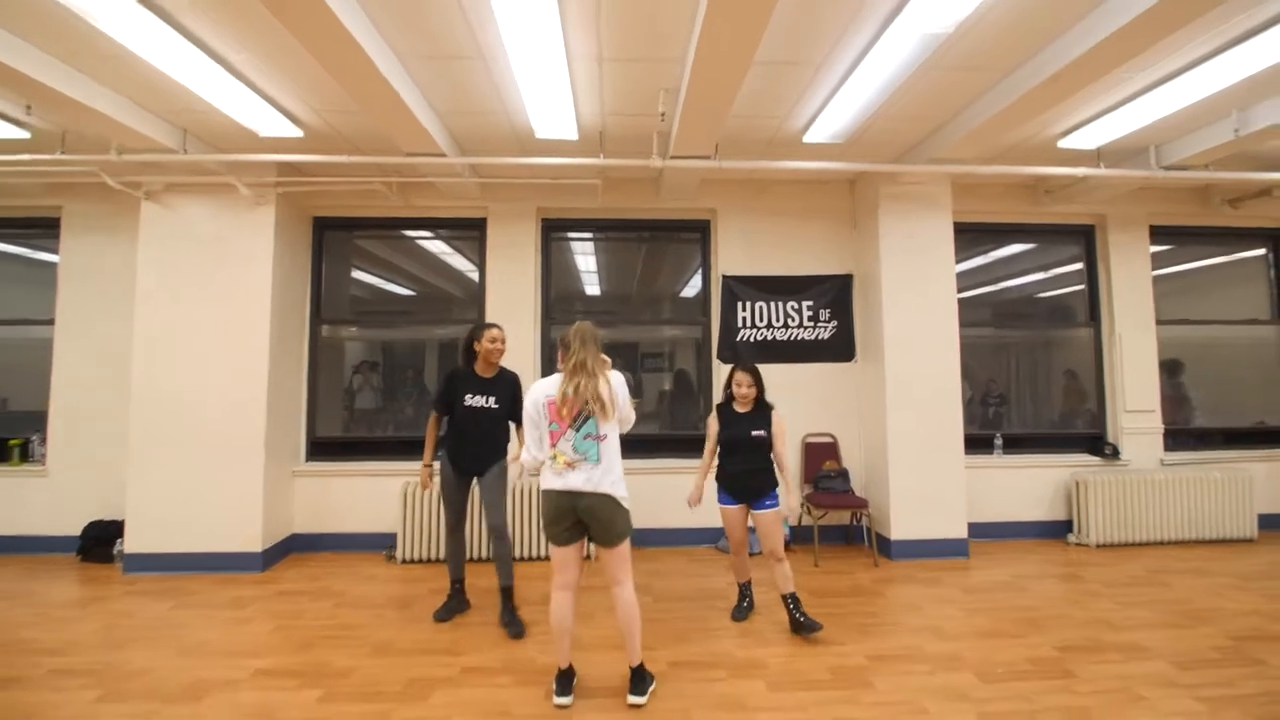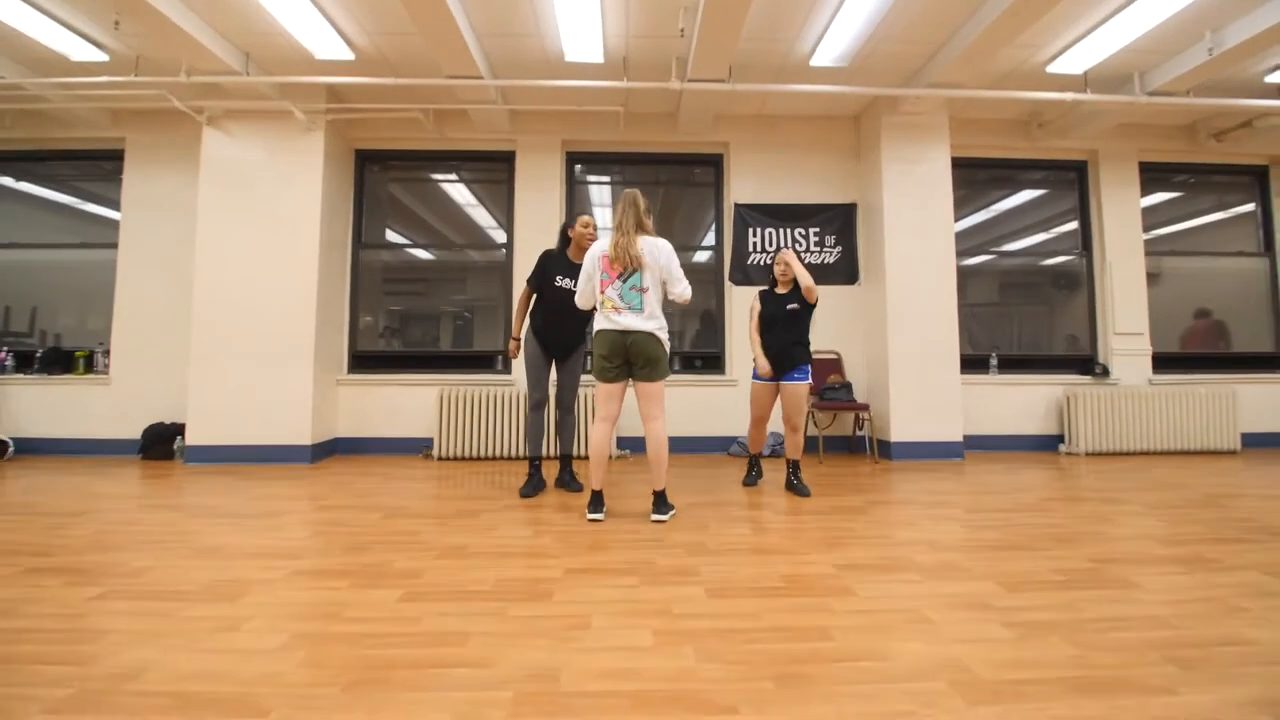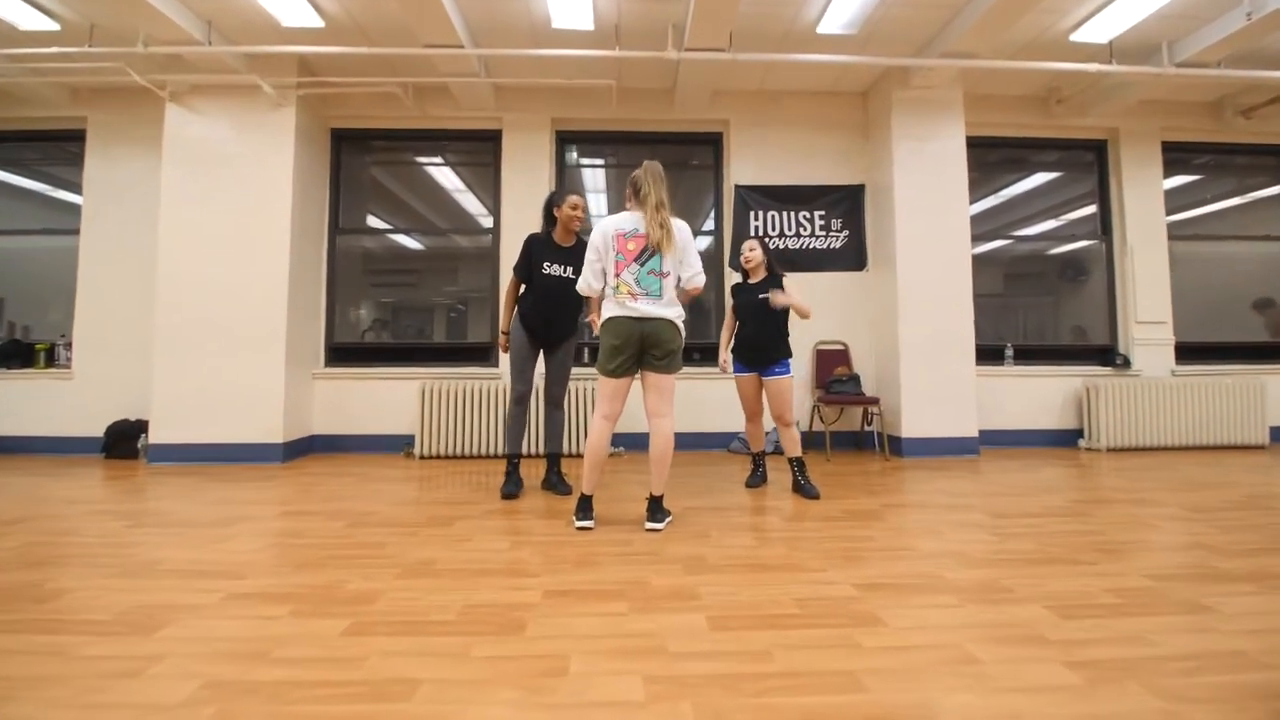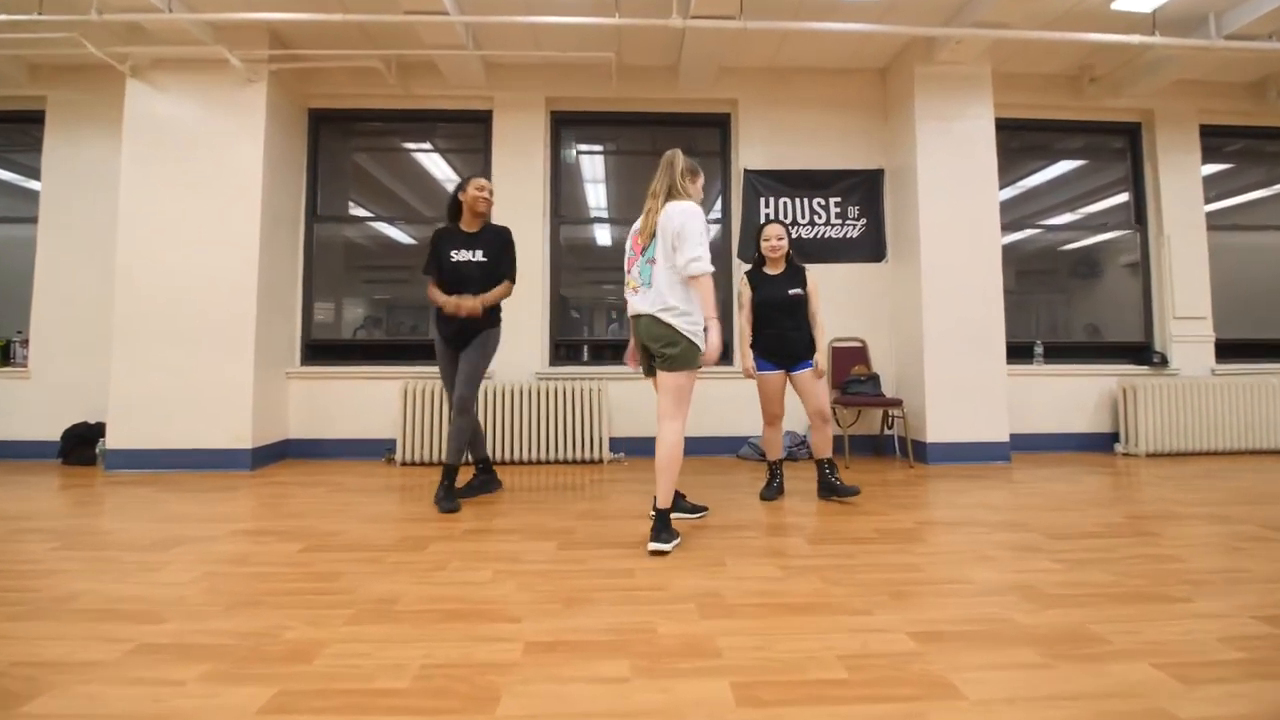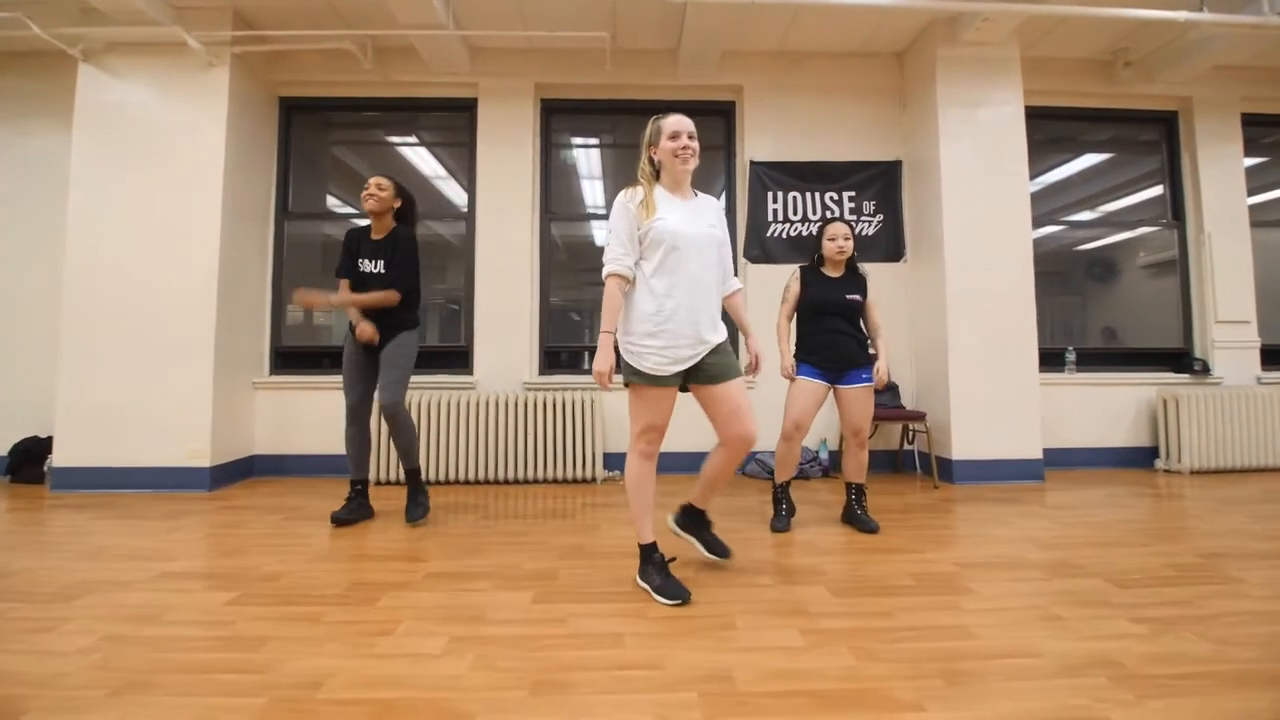
dt=1s
person 1, frame 1
left shoulder: (539, 391)
right shoulder: (612, 382)
left elbow: (533, 457)
right elbow: (626, 423)
left hip: (558, 496)
right hip: (604, 494)
left knee: (563, 586)
right knee: (621, 583)
left ankle: (564, 679)
right ankle: (638, 677)
person 1, frame 2
left shoulder: (598, 250)
right shoulder: (661, 247)
left elbow: (583, 301)
right elbow: (682, 295)
right wrist: (673, 277)
left hip: (609, 337)
right hip: (648, 338)
left knee: (604, 419)
right knee: (653, 419)
left ankle: (596, 500)
right ankle: (660, 501)
person 1, frame 3
left shoulder: (606, 227)
right shoulder: (678, 228)
left elbow: (590, 286)
right elbow: (694, 281)
left wrist: (598, 309)
right wrist: (677, 296)
left hip: (619, 325)
right hip: (664, 326)
left knee: (605, 416)
right knee: (660, 417)
left ankle: (585, 506)
right ankle: (656, 507)
person 1, frame 4
left shoulder: (645, 221)
right shoulder: (688, 211)
left elbow: (633, 283)
right elbow: (698, 270)
left wrist: (634, 339)
right wrist: (714, 327)
left hip: (644, 321)
right hip: (676, 322)
left knee: (670, 416)
right knee: (672, 420)
left ankle: (668, 497)
right ankle: (661, 525)
person 1, frame 5
left shoulder: (712, 207)
right shoulder: (634, 202)
left elbow: (727, 280)
right elbow: (617, 273)
left wrist: (749, 335)
right wrist: (606, 341)
left hip: (709, 340)
right hip: (652, 341)
left knee: (742, 436)
right knee: (646, 446)
person 2, frame 1
left shoulder: (510, 381)
right shoulder: (457, 377)
left elbow: (521, 422)
right elbow: (435, 418)
right wrist: (427, 462)
left hip: (493, 462)
right hip: (455, 461)
left knee: (498, 528)
right knee: (454, 527)
left ankle: (508, 607)
right ankle: (457, 594)
person 2, frame 2
right shoulder: (550, 259)
right elbow: (527, 295)
right wrist: (515, 335)
left hip: (573, 345)
right hip: (539, 339)
left knee: (567, 405)
right knee: (537, 401)
left ankle: (566, 471)
right ankle: (535, 472)
person 2, frame 3
left shoulder: (586, 252)
right shoulder: (535, 244)
right elbow: (514, 285)
right wrist: (504, 328)
left hip: (563, 335)
right hip: (526, 328)
left knee: (555, 399)
right knee: (520, 395)
left ankle: (553, 471)
right ankle: (513, 471)
person 2, frame 4
left shoulder: (500, 236)
right shoulder: (442, 237)
left elbow: (507, 285)
right elbow: (432, 286)
left wrist: (478, 302)
right wrist: (449, 301)
left hip: (481, 331)
right hip: (449, 331)
left knee: (463, 401)
right knee: (460, 404)
left ankle: (447, 483)
right ankle: (486, 473)
person 2, frame 5
left shoulder: (404, 239)
right shoulder: (354, 238)
left elbow: (393, 295)
right elbow: (345, 289)
left wrist: (332, 300)
right wrist: (357, 319)
left hip: (399, 333)
right hip: (360, 333)
left knee: (392, 404)
right knee: (355, 410)
person 3, frame 1
left shoulder: (769, 414)
right shoulder: (719, 414)
left elbow: (780, 455)
right elbow: (709, 453)
left wrist: (791, 492)
right wrist: (698, 486)
left hip: (764, 491)
right hip: (730, 491)
left knee: (776, 553)
right knee: (737, 547)
left ankle: (796, 613)
right ankle: (745, 597)
person 3, frame 2
left shoulder: (804, 295)
right shoulder: (762, 297)
left elbow: (809, 284)
right elbow: (754, 330)
left wrist: (794, 258)
right wrist: (759, 357)
left hip: (796, 366)
right hip: (766, 366)
left knee: (794, 423)
right knee: (757, 421)
left ankle: (793, 475)
right ankle: (754, 466)
person 3, frame 3
left shoulder: (779, 282)
right shoulder: (737, 290)
left elbow: (806, 312)
right elbow: (729, 325)
left wrist: (788, 301)
right wrist: (723, 352)
left hip: (776, 359)
right hip: (743, 360)
left knee: (784, 418)
right knee: (752, 415)
left ankle: (800, 475)
right ankle: (758, 467)
person 3, frame 4
left shoulder: (802, 275)
right shoulder: (750, 279)
left elbow: (814, 316)
right elbow: (745, 320)
left wrist: (820, 352)
right wrist: (746, 355)
left hip: (803, 355)
right hip: (768, 357)
left knee: (821, 413)
right knee: (772, 418)
left ankle: (828, 477)
right ankle: (774, 477)
person 3, frame 5
left shoulder: (860, 281)
right shoulder: (803, 276)
left elbow: (874, 327)
right elbow: (784, 317)
left wrist: (882, 358)
right wrist: (786, 354)
left hip: (855, 366)
right hip: (811, 364)
left knee: (858, 436)
right knee: (791, 428)
